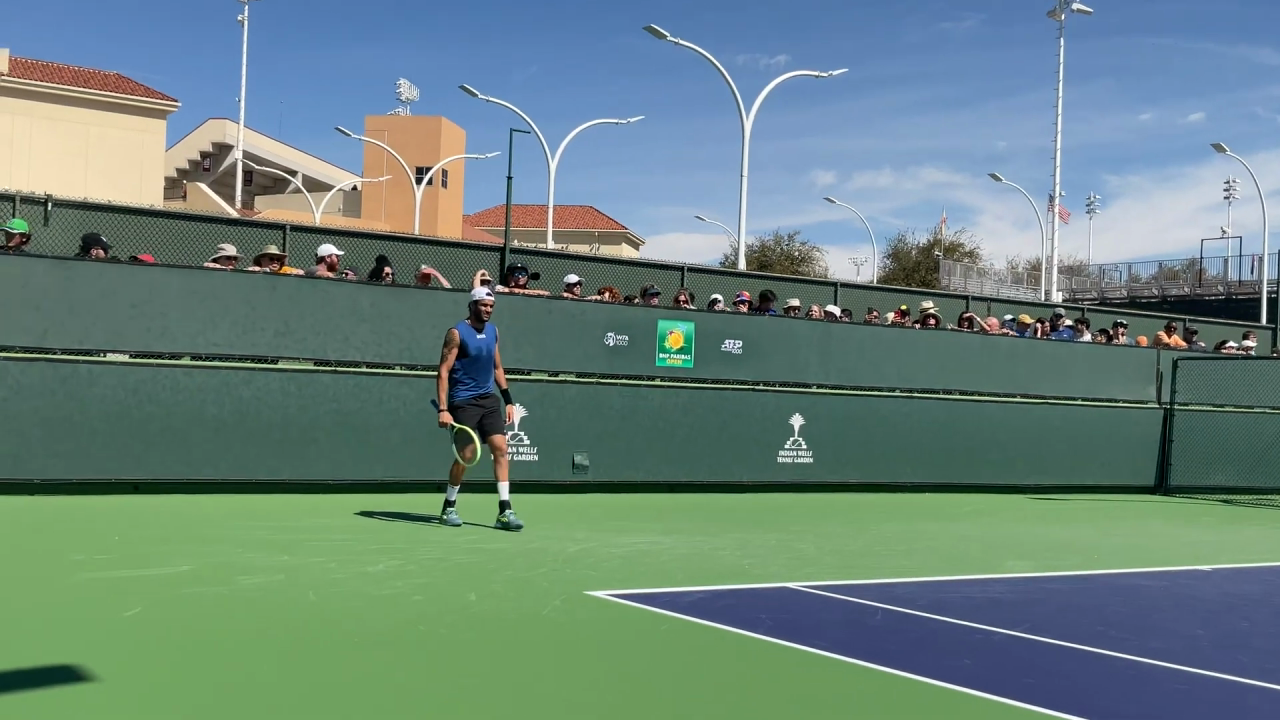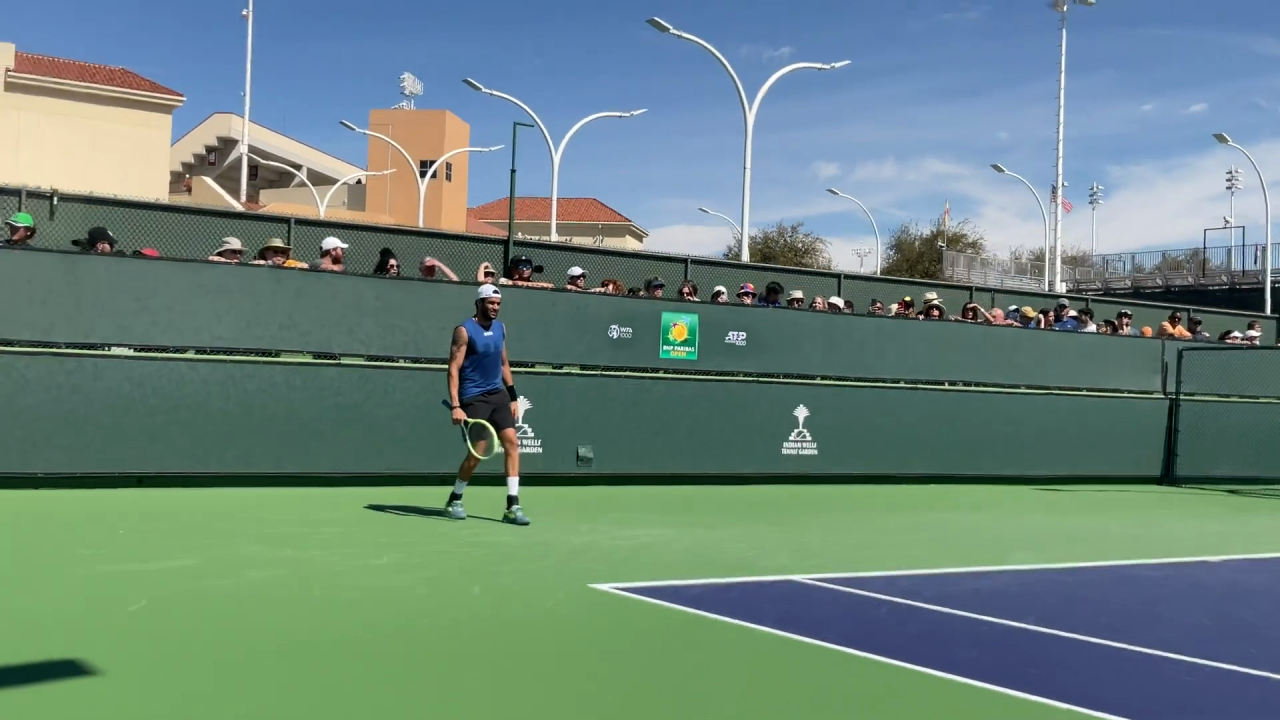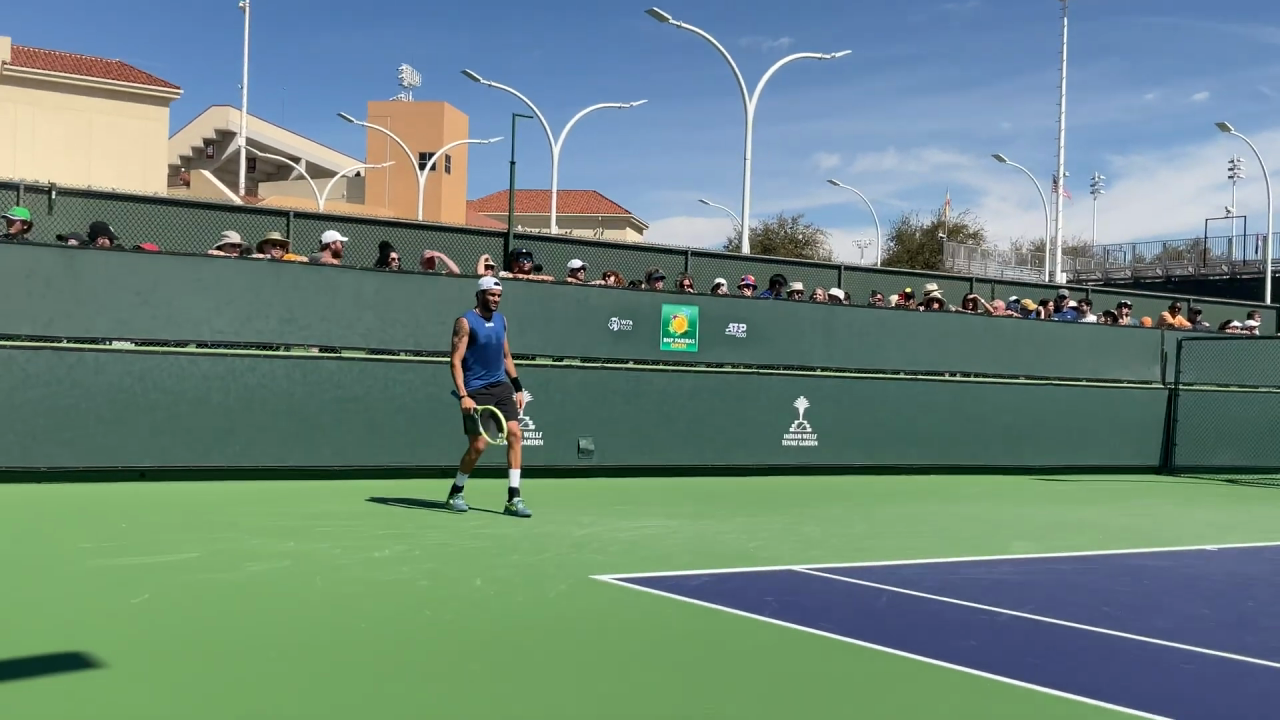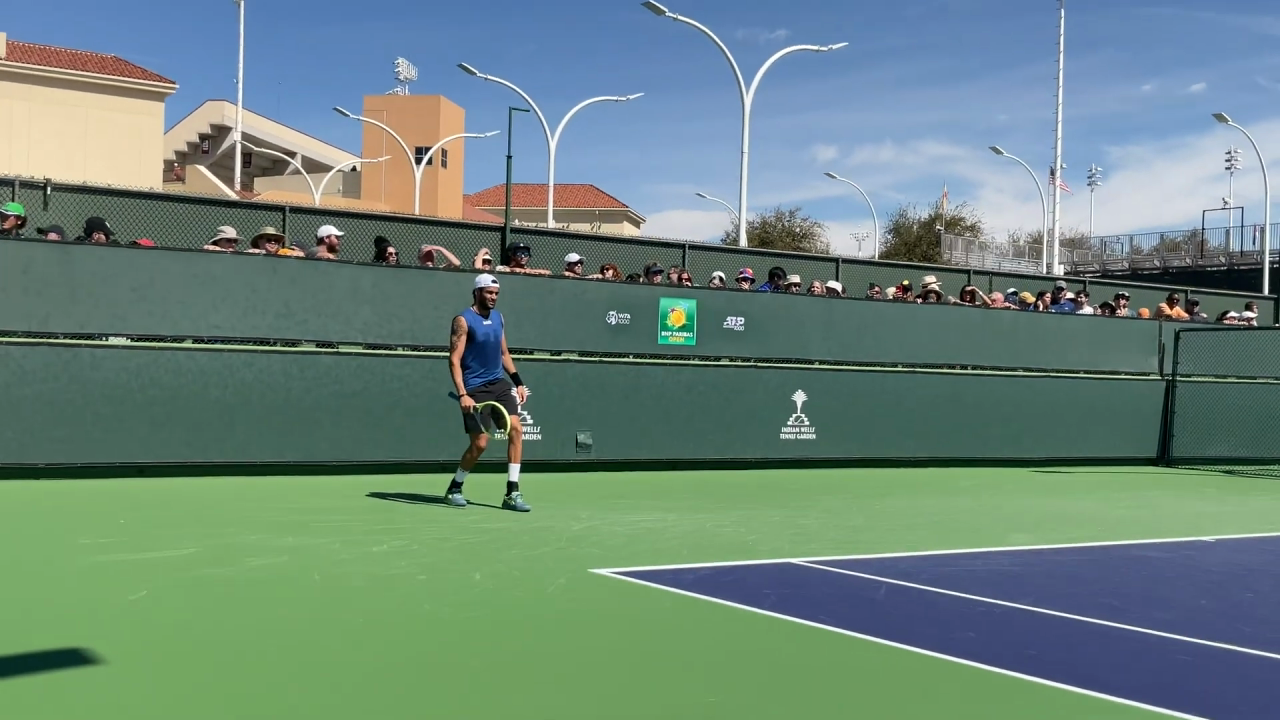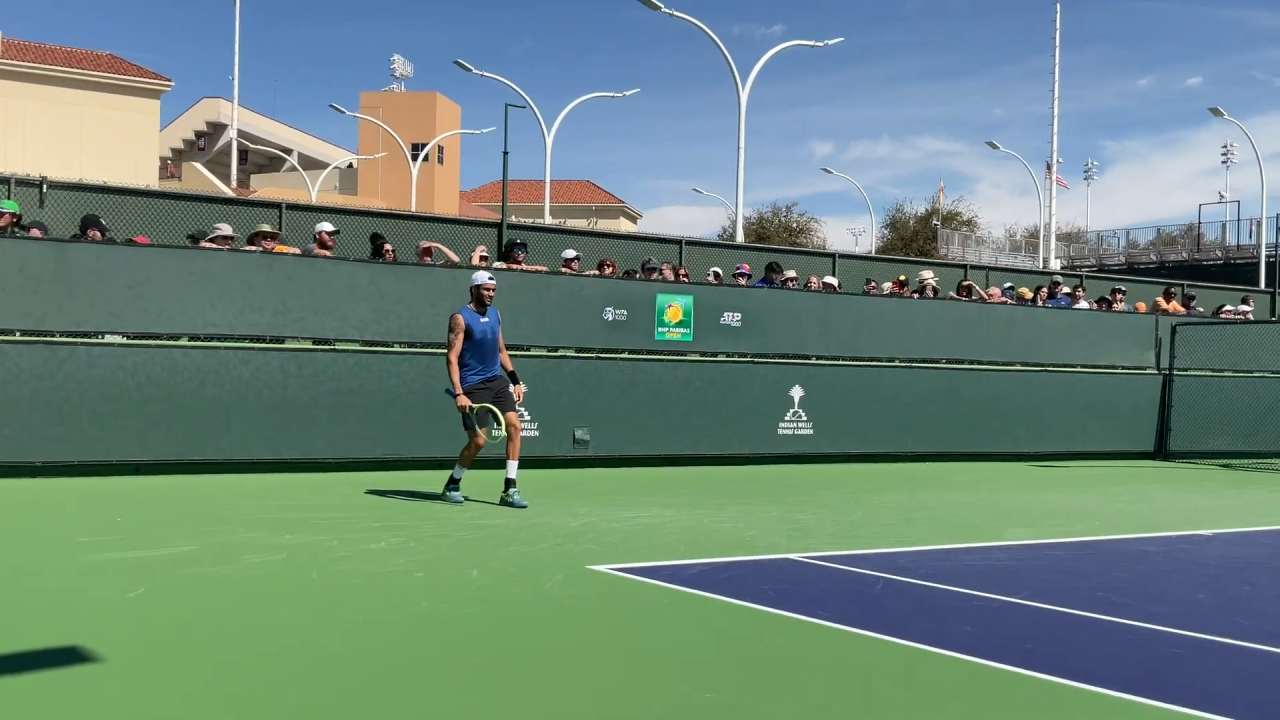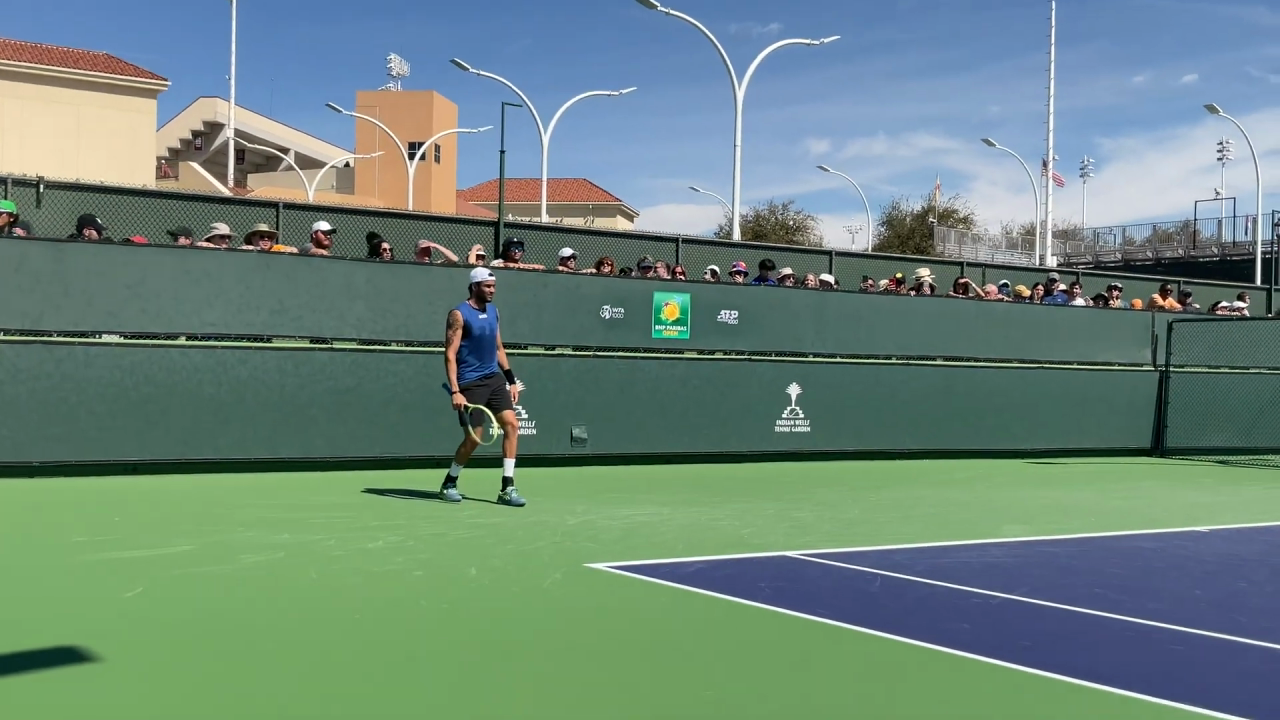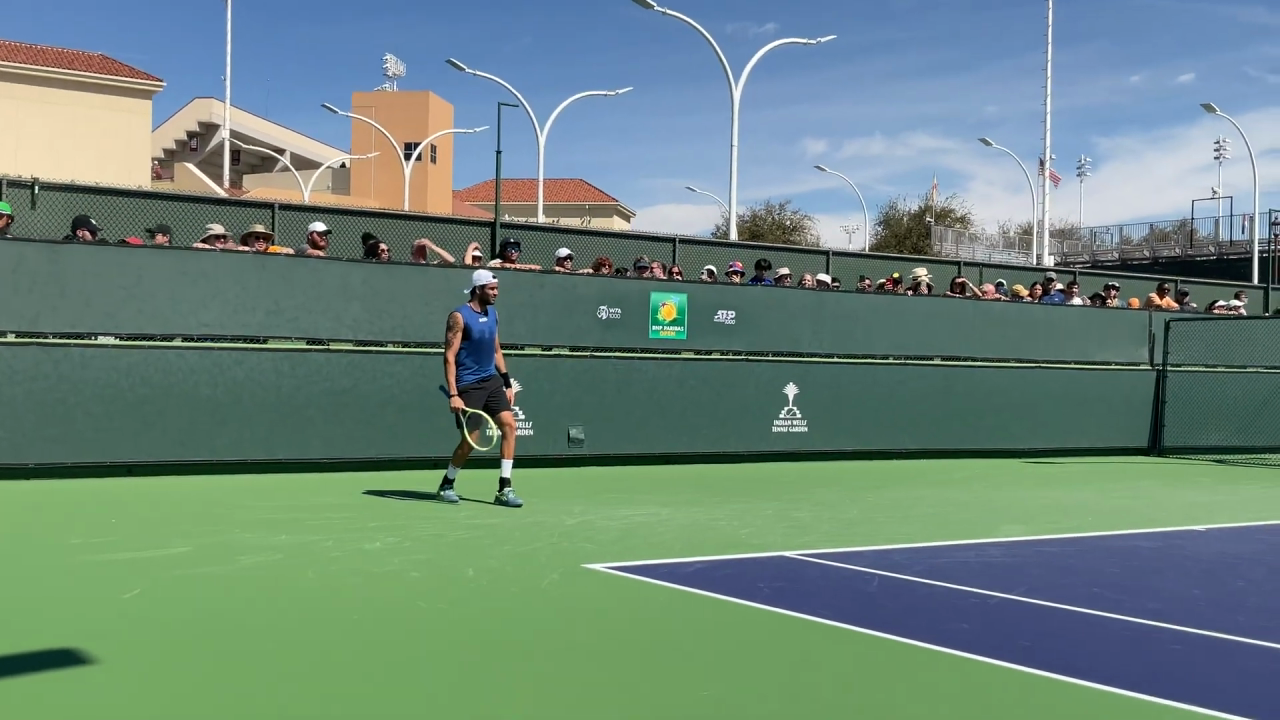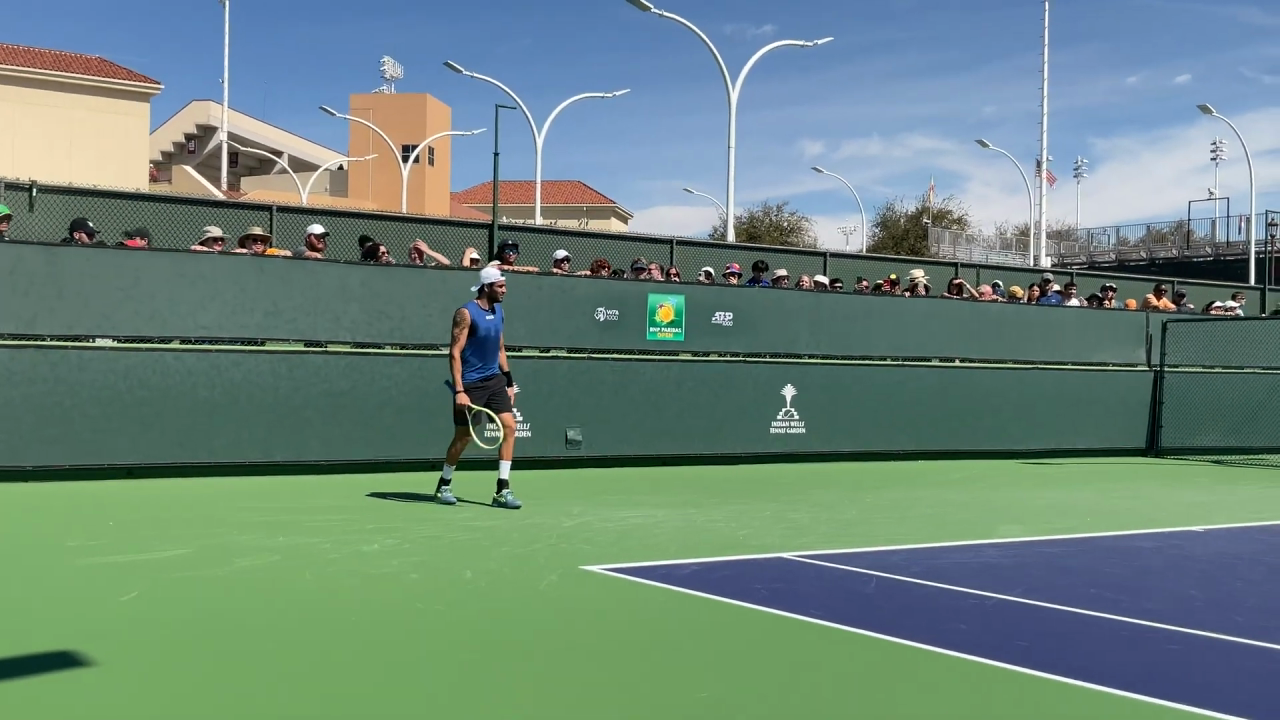
dt=0.2s
person 1, frame 1
left shoulder: (493, 331)
right shoulder: (457, 333)
right elbow: (443, 372)
left wrist: (508, 400)
right wrist: (442, 408)
left hip: (489, 400)
right hip: (464, 401)
left knee: (501, 450)
right knee: (465, 456)
left ankle: (505, 512)
right ankle: (448, 508)
person 1, frame 2
left shoulder: (500, 328)
right shoulder: (464, 331)
right elbow: (453, 370)
left wrist: (513, 396)
right wrist: (455, 406)
left hip: (498, 395)
right hip: (473, 398)
left knee: (511, 442)
right knee: (476, 453)
left ankle: (512, 507)
right ankle: (454, 500)
person 1, frame 3
left shoulder: (501, 320)
right shoulder: (465, 322)
right elbow: (456, 361)
left wrist: (518, 387)
right wrist: (463, 395)
left hip: (500, 387)
right hip: (476, 391)
left knee: (515, 435)
right knee: (478, 445)
left ankle: (513, 499)
right ankle: (455, 493)
person 1, frame 4
left shoulder: (498, 317)
right shoulder: (463, 320)
right elbow: (454, 360)
left wrist: (518, 382)
right wrist: (462, 394)
left hip: (499, 384)
right hip: (475, 389)
left knee: (516, 430)
right knee: (479, 443)
left ankle: (512, 494)
right ankle: (454, 488)
person 1, frame 5
left shoulder: (495, 314)
right shoulder: (460, 318)
right elbow: (452, 358)
left wrist: (515, 380)
right wrist: (458, 393)
left hip: (497, 381)
right hip: (473, 386)
left knee: (515, 427)
right knee: (478, 441)
left ankle: (510, 491)
right ankle: (452, 484)
person 1, frame 6
left shoulder: (493, 311)
right shoulder: (459, 314)
right elbow: (450, 355)
left wrist: (511, 379)
right wrist: (455, 391)
left hip: (494, 379)
right hip: (470, 383)
left knee: (511, 425)
right knee: (473, 438)
left ankle: (507, 489)
right ankle: (449, 483)
person 1, frame 7
left shoulder: (493, 314)
right shoulder: (459, 317)
right elbow: (449, 357)
left wrist: (507, 383)
right wrist: (453, 394)
left hip: (492, 381)
right hip: (468, 385)
left knee: (509, 426)
right knee: (469, 440)
left ankle: (504, 490)
right ankle: (446, 485)
person 1, frame 8
left shoulder: (499, 312)
right shoulder: (466, 313)
right elbow: (455, 353)
left wrist: (509, 382)
right wrist: (459, 390)
left hip: (495, 380)
right hip: (471, 383)
left knee: (509, 427)
right knee: (462, 438)
left ankle: (502, 492)
right ankle: (443, 486)
